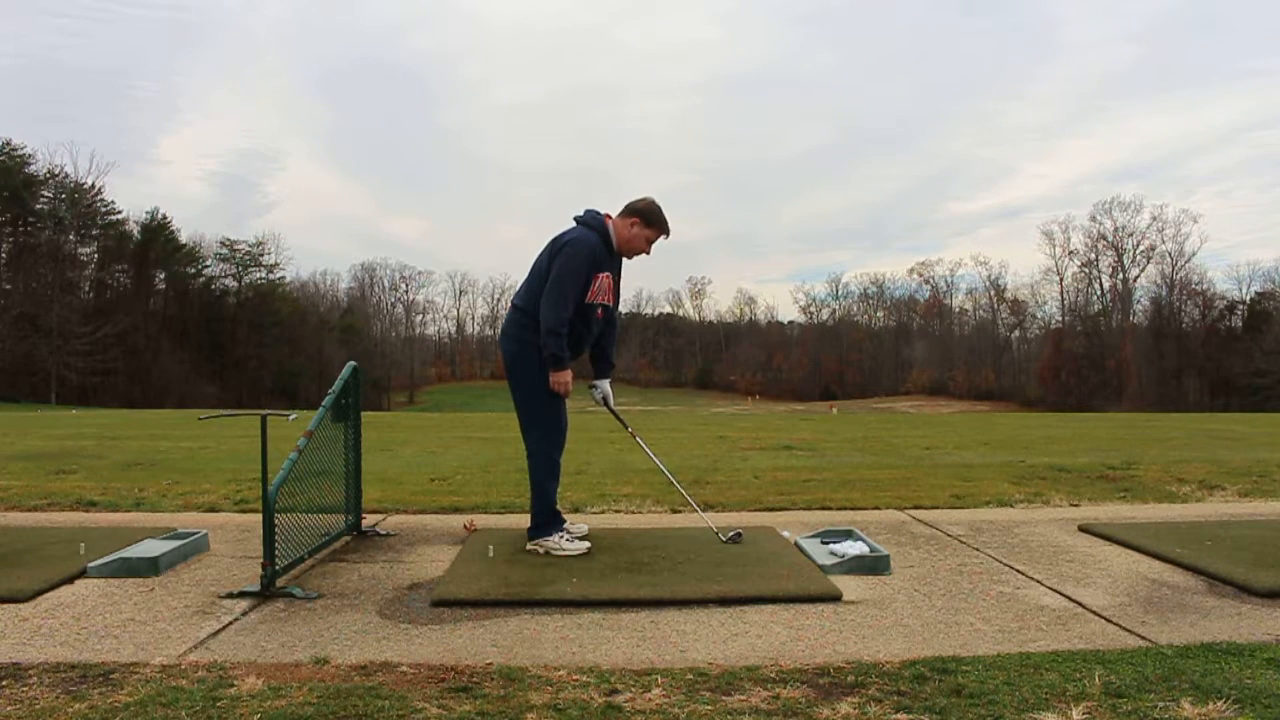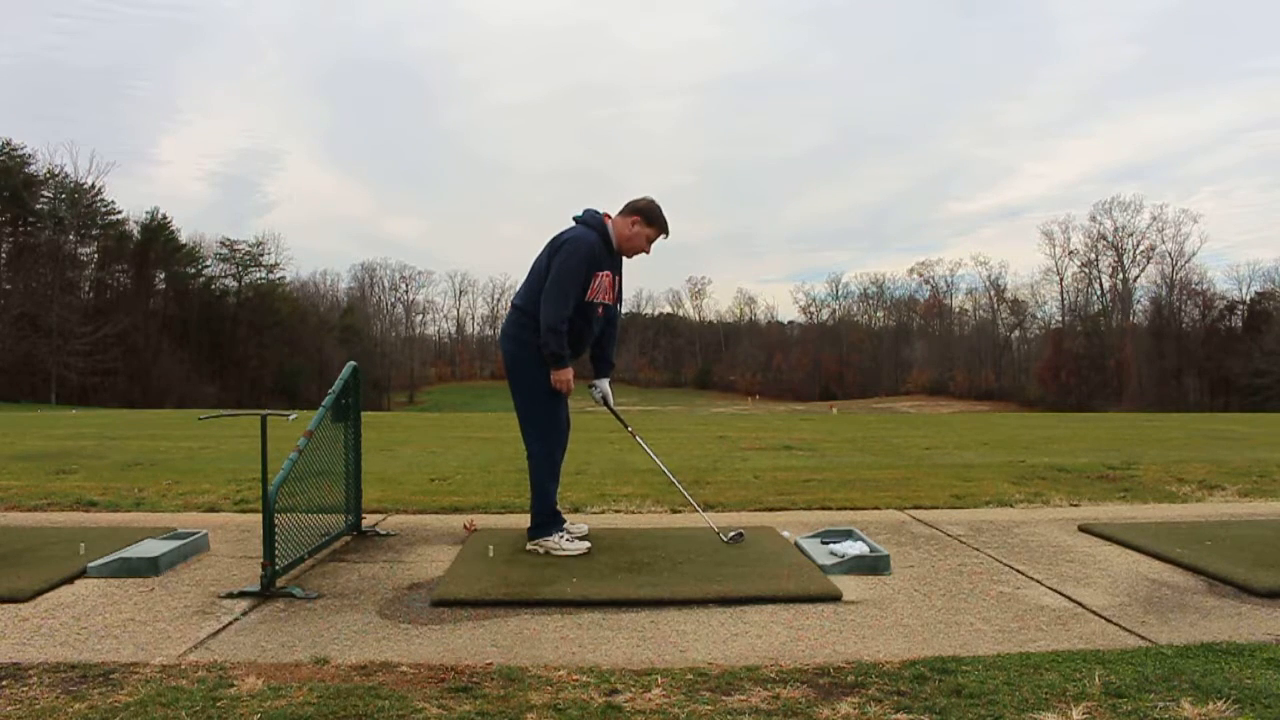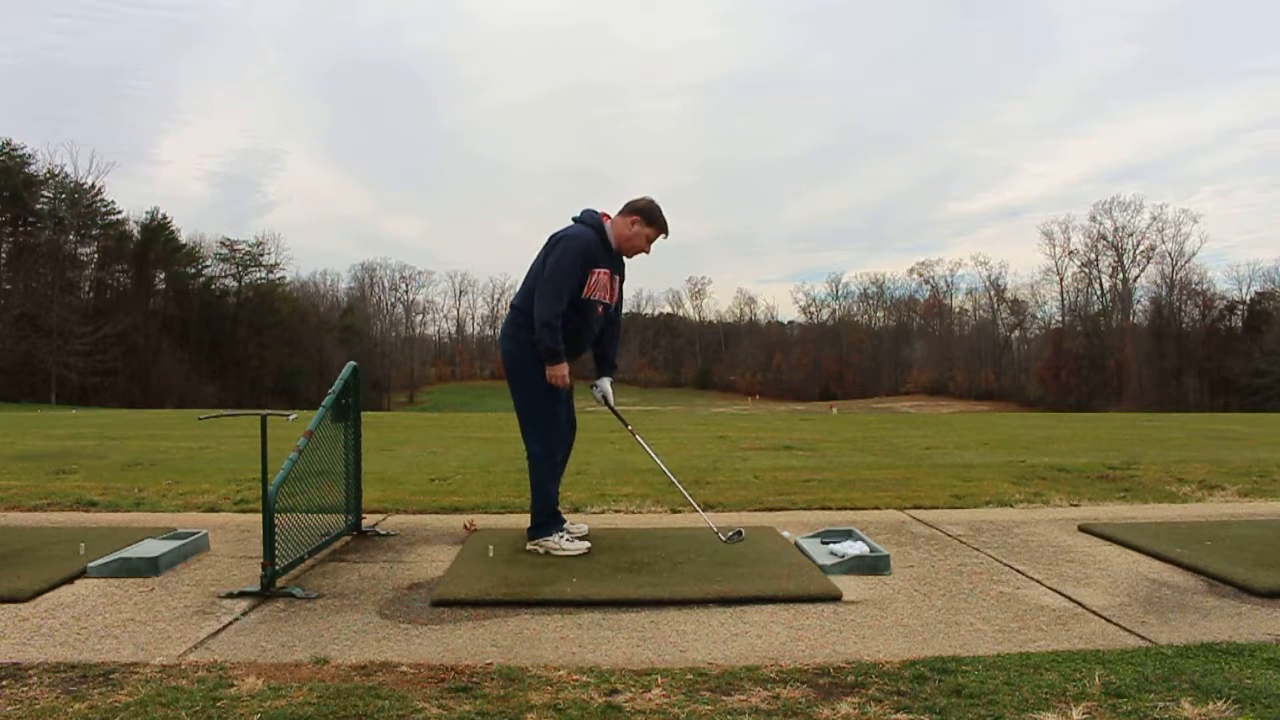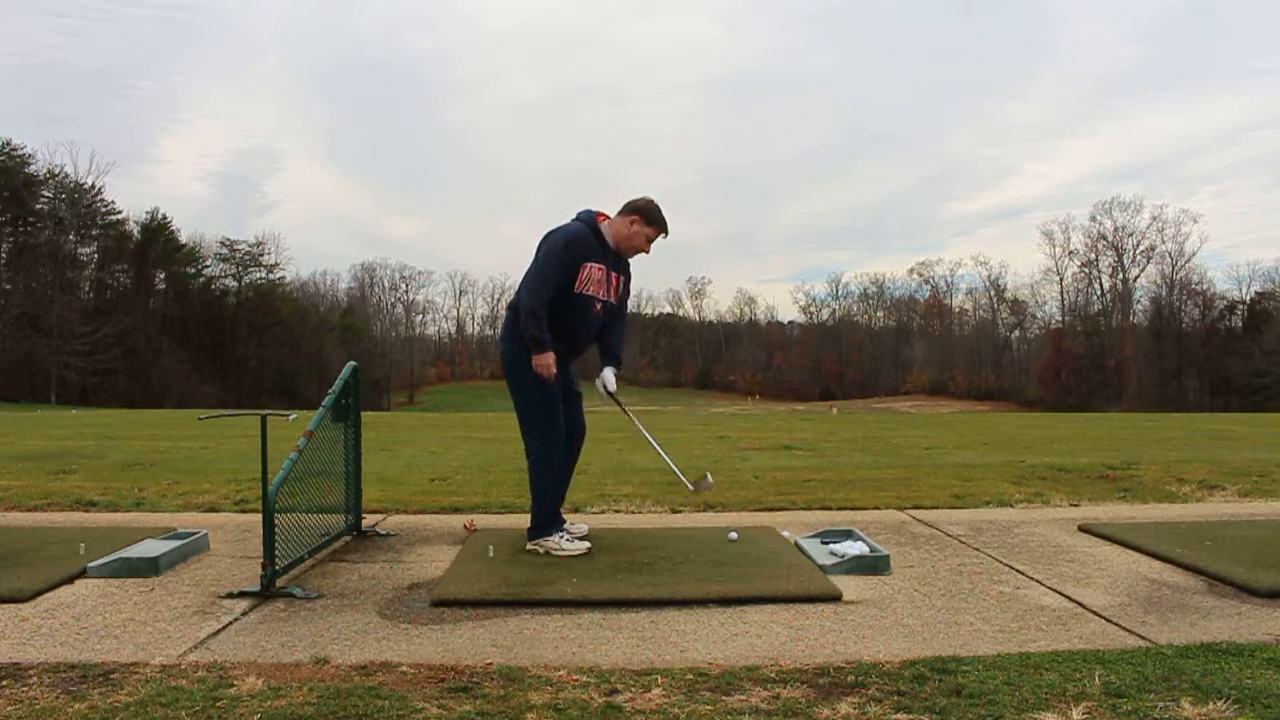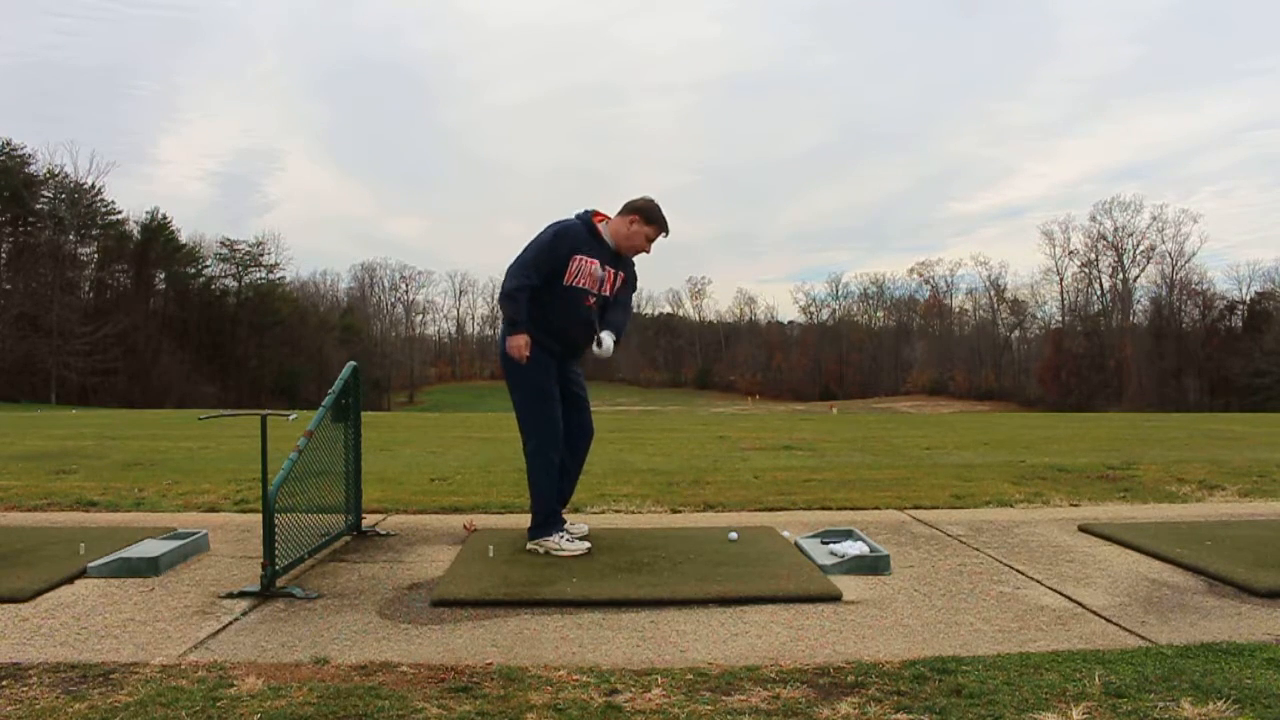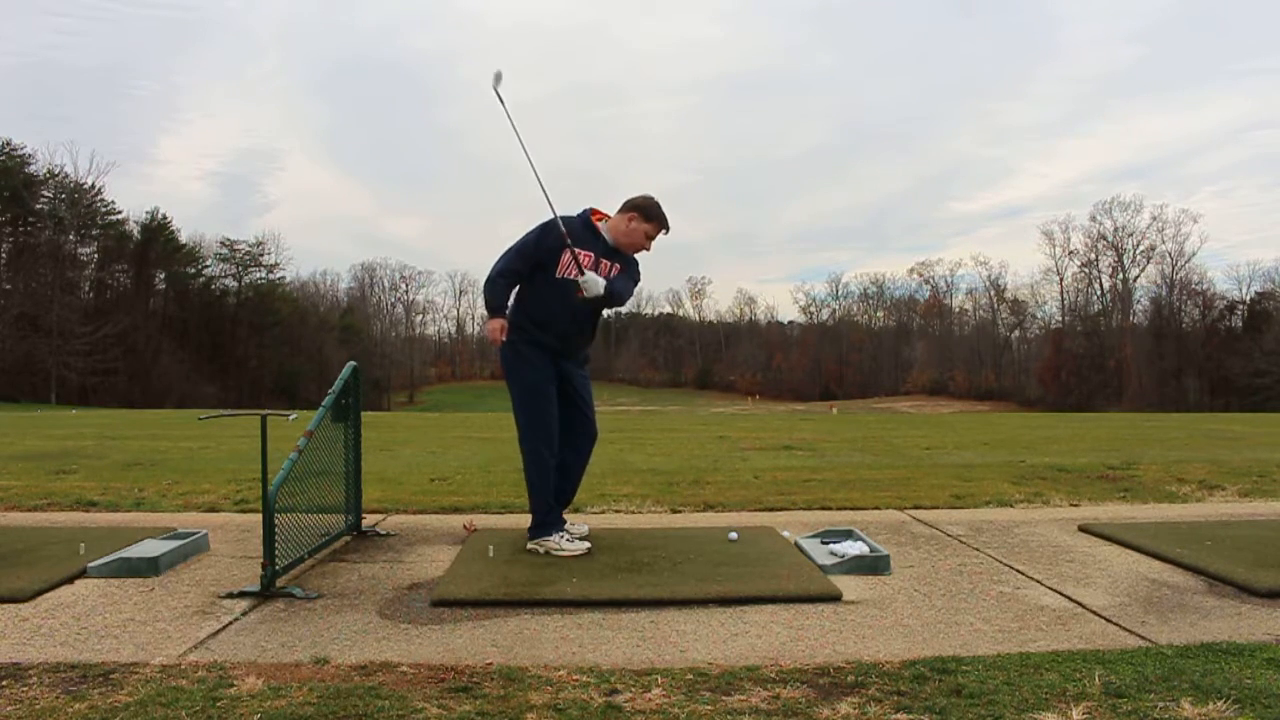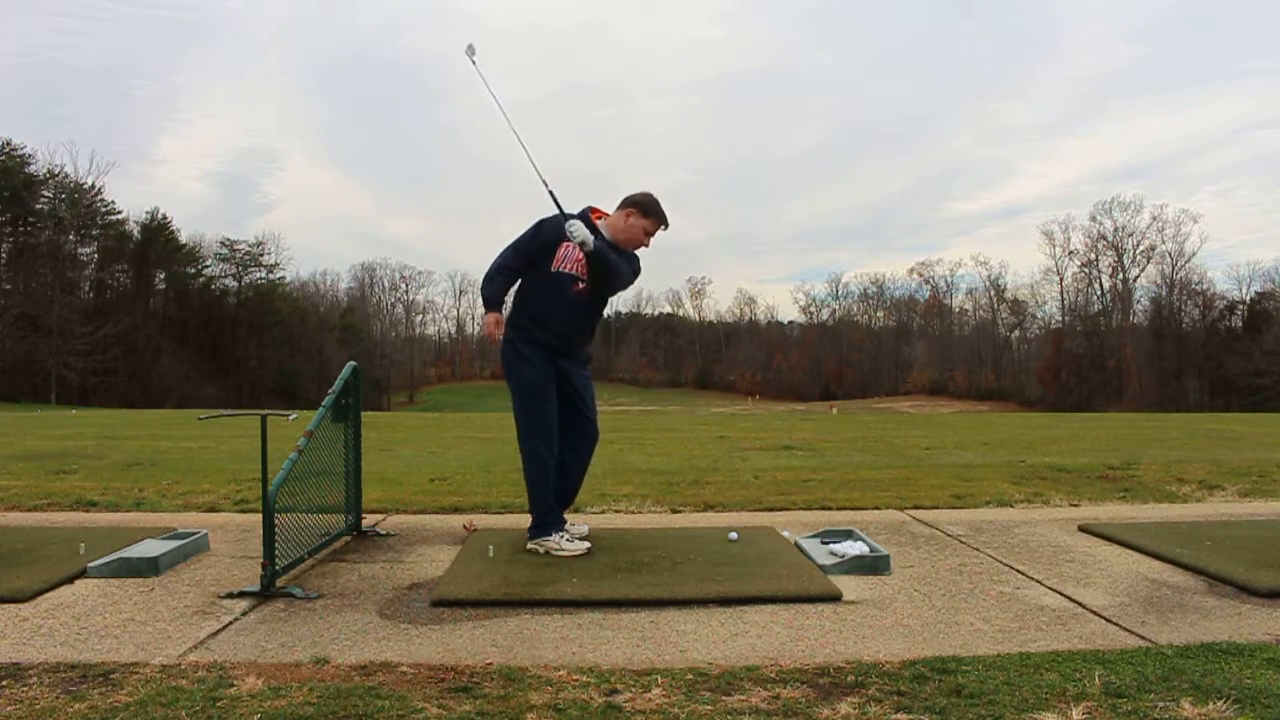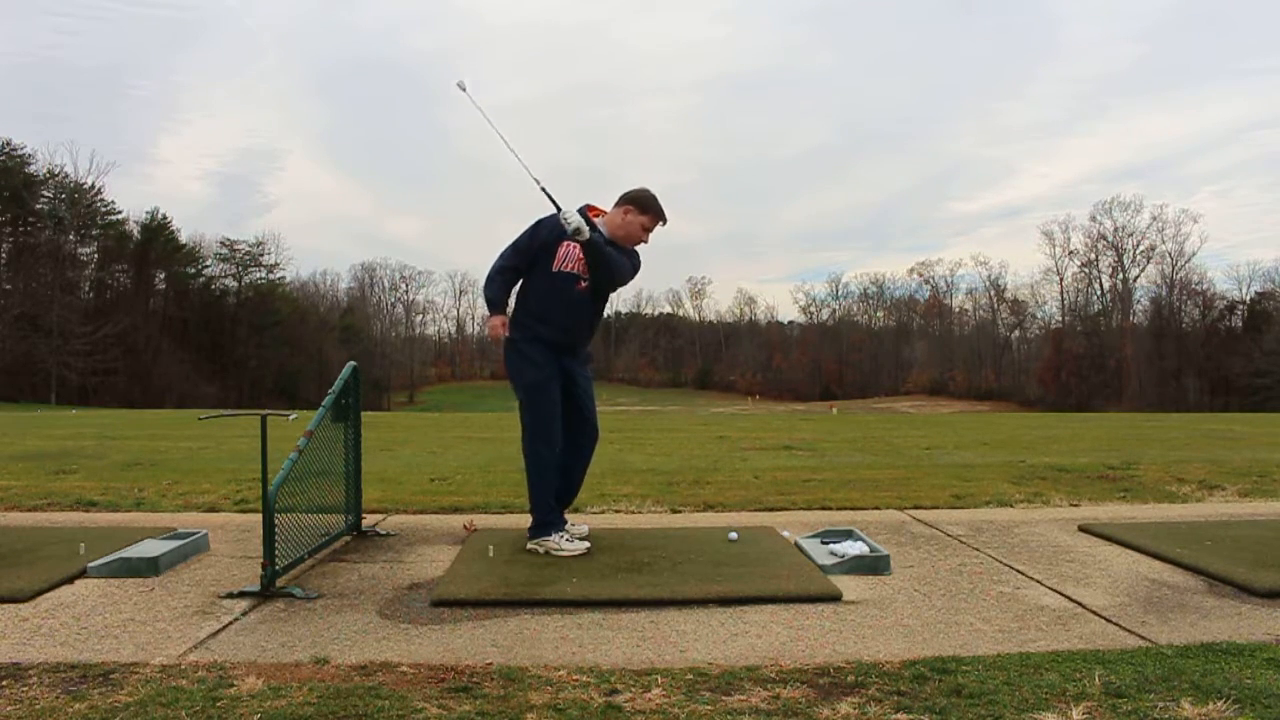
dt=0.2s
person 1, frame 1
left shoulder: (611, 257)
right shoulder: (582, 245)
left elbow: (606, 320)
right elbow: (554, 306)
left wrist: (602, 374)
right wrist: (558, 363)
left hip: (546, 350)
right hip: (528, 345)
left knee: (554, 434)
right knee: (545, 436)
left ankle: (549, 519)
right ankle: (543, 530)
person 1, frame 2
left shoulder: (612, 258)
right shoulder: (582, 244)
left elbow: (607, 319)
right elbow: (554, 304)
left wrist: (602, 373)
right wrist: (560, 361)
left hip: (548, 351)
right hip: (529, 345)
left knee: (557, 433)
right knee: (545, 436)
left ankle: (549, 518)
right ankle: (543, 531)
person 1, frame 3
left shoulder: (614, 262)
right shoulder: (578, 242)
left elbow: (610, 320)
right elbow: (548, 301)
left wrist: (604, 373)
right wrist: (555, 357)
left hip: (552, 353)
right hip: (529, 347)
left knee: (563, 433)
right knee: (546, 436)
left ankle: (549, 518)
right ankle: (543, 531)
person 1, frame 4
left shoulder: (619, 265)
right shoulder: (571, 239)
left elbow: (616, 317)
right elbow: (535, 292)
left wrist: (610, 365)
right wrist: (540, 347)
left hip: (559, 355)
right hip: (529, 350)
left knee: (571, 433)
right knee: (546, 436)
left ankle: (550, 516)
right ankle: (543, 530)
person 1, frame 5
left shoulder: (623, 268)
right shoulder: (565, 234)
left elbow: (619, 309)
right elbow: (518, 276)
left wrist: (609, 335)
right wrist: (517, 328)
left hip: (564, 356)
right hip: (528, 349)
left knee: (578, 433)
right knee: (545, 437)
left ankle: (552, 515)
right ankle: (544, 529)
person 1, frame 6
left shoulder: (626, 265)
right shoulder: (561, 232)
left elbow: (618, 295)
right elbow: (509, 265)
left wrist: (601, 288)
right wrist: (496, 312)
left hip: (570, 356)
right hip: (527, 347)
left knee: (581, 433)
right knee: (541, 437)
left ankle: (552, 515)
right ankle: (544, 529)
person 1, frame 7
left shoulder: (625, 261)
right shoulder: (557, 228)
left elbow: (611, 280)
right elbow: (507, 262)
left wrist: (592, 246)
right wrist: (493, 306)
left hip: (572, 356)
right hip: (528, 347)
left knee: (583, 434)
right knee: (540, 437)
left ankle: (553, 515)
right ankle: (544, 529)
person 1, frame 8
left shoulder: (625, 257)
right shoulder: (555, 228)
left elbow: (610, 274)
right elbow: (508, 263)
left wrist: (587, 237)
right wrist: (497, 309)
left hip: (573, 355)
right hip: (531, 348)
left knee: (583, 434)
right knee: (544, 436)
left ankle: (553, 516)
right ankle: (544, 529)
